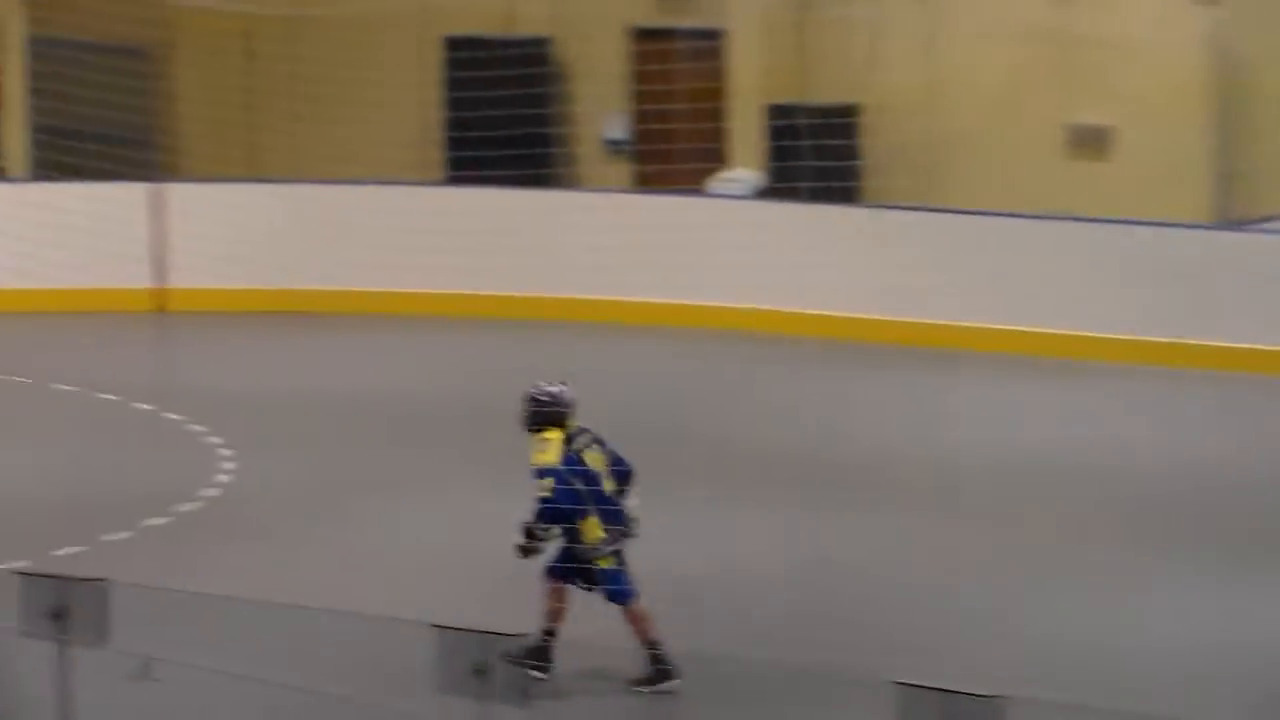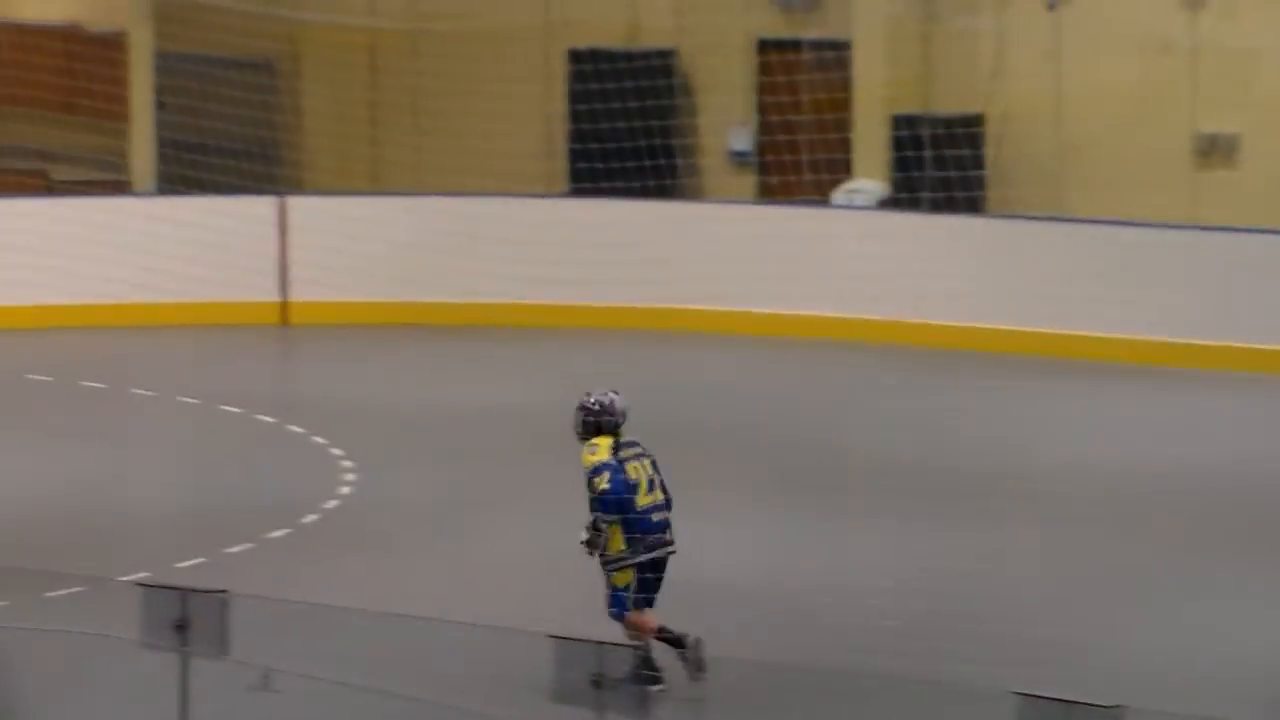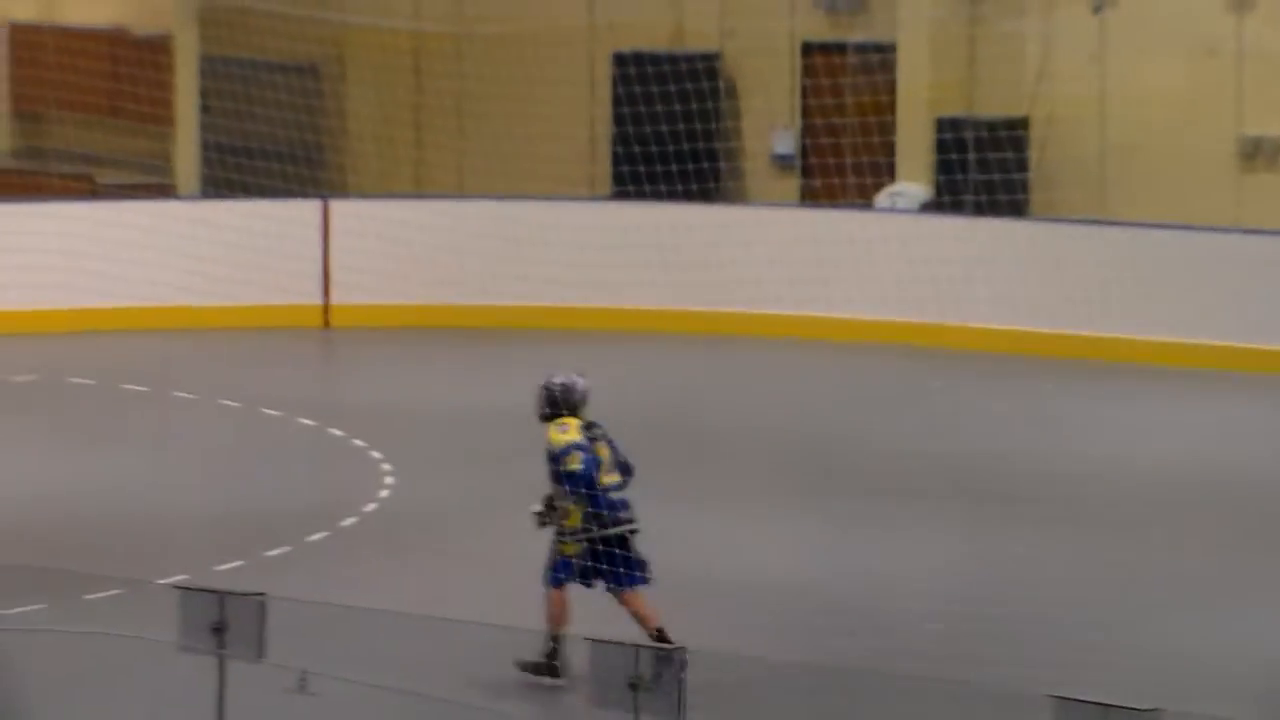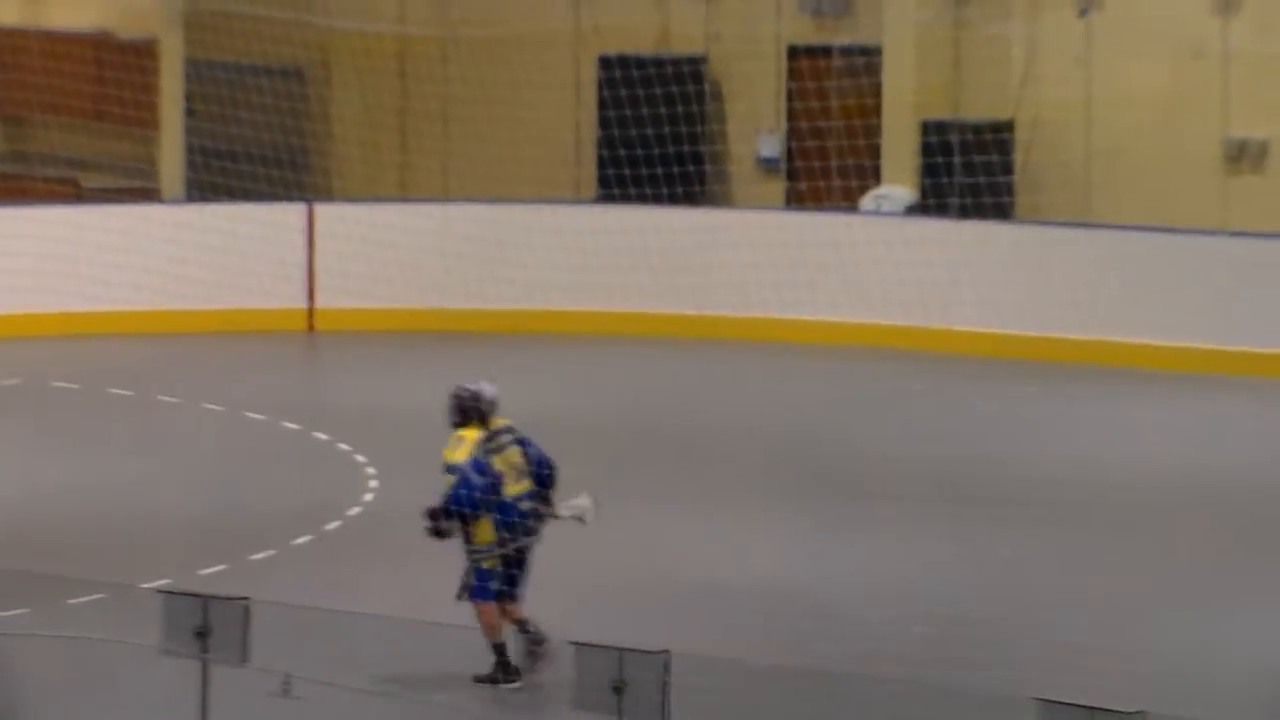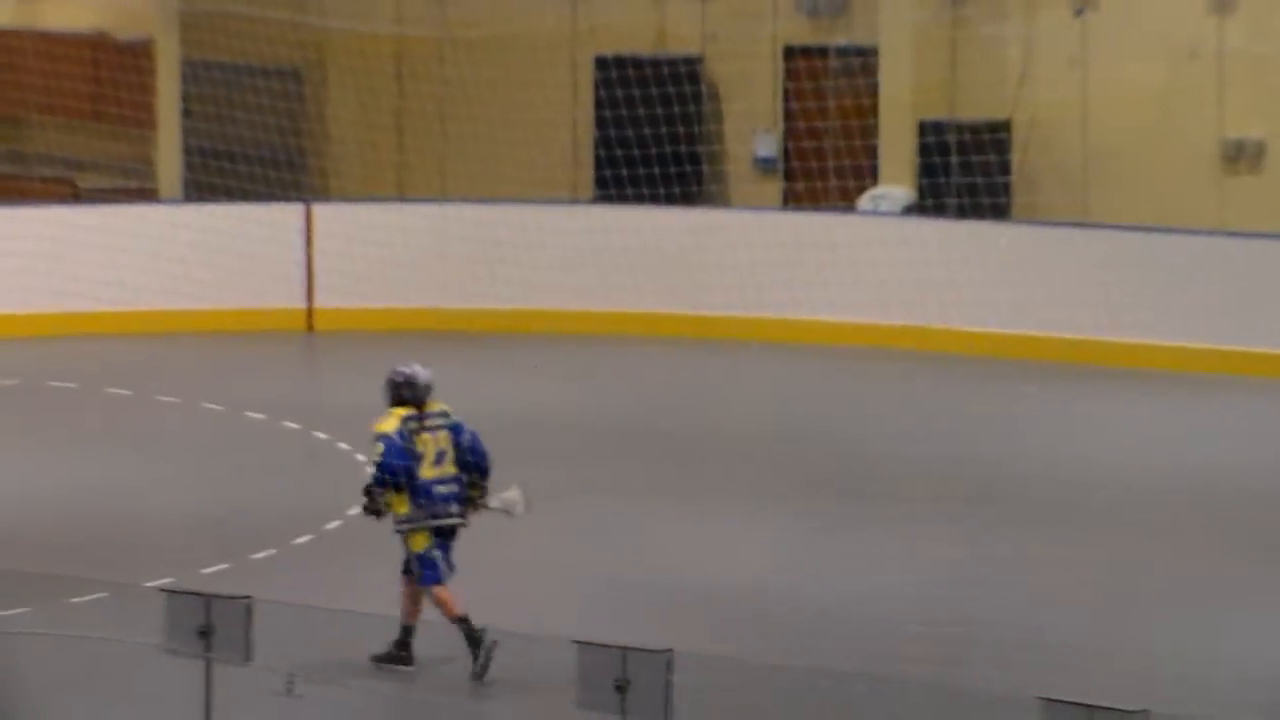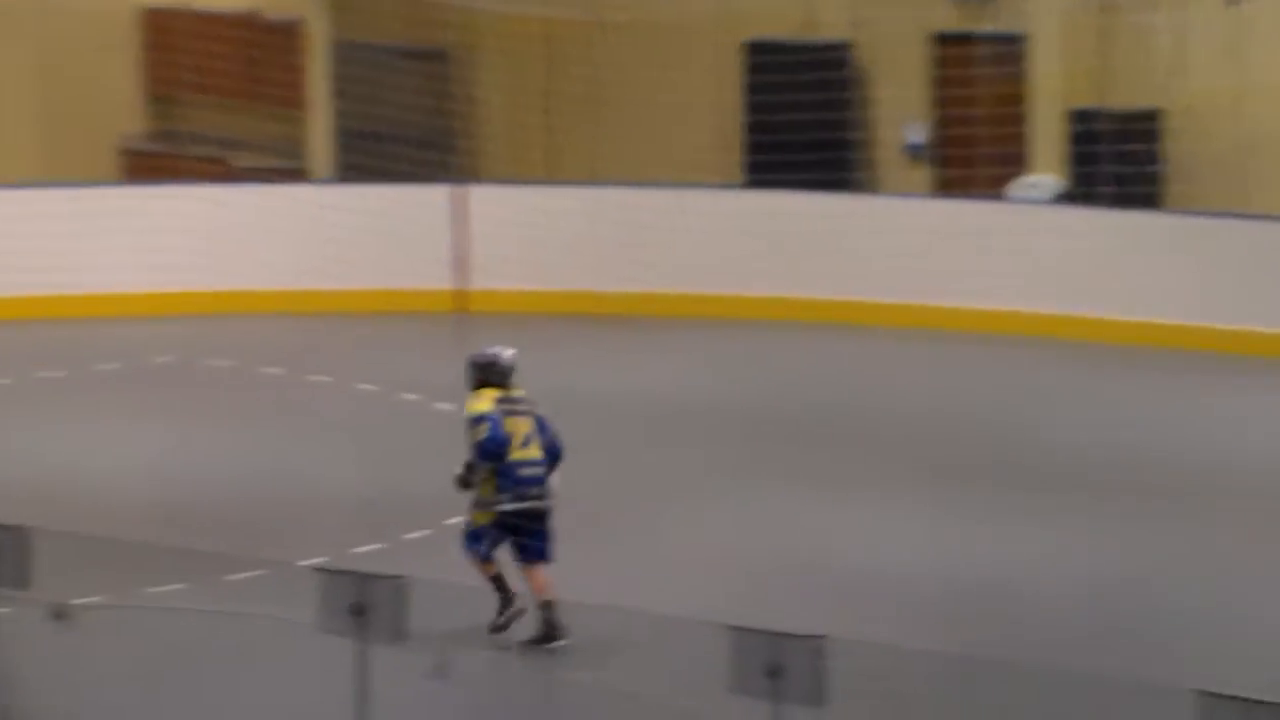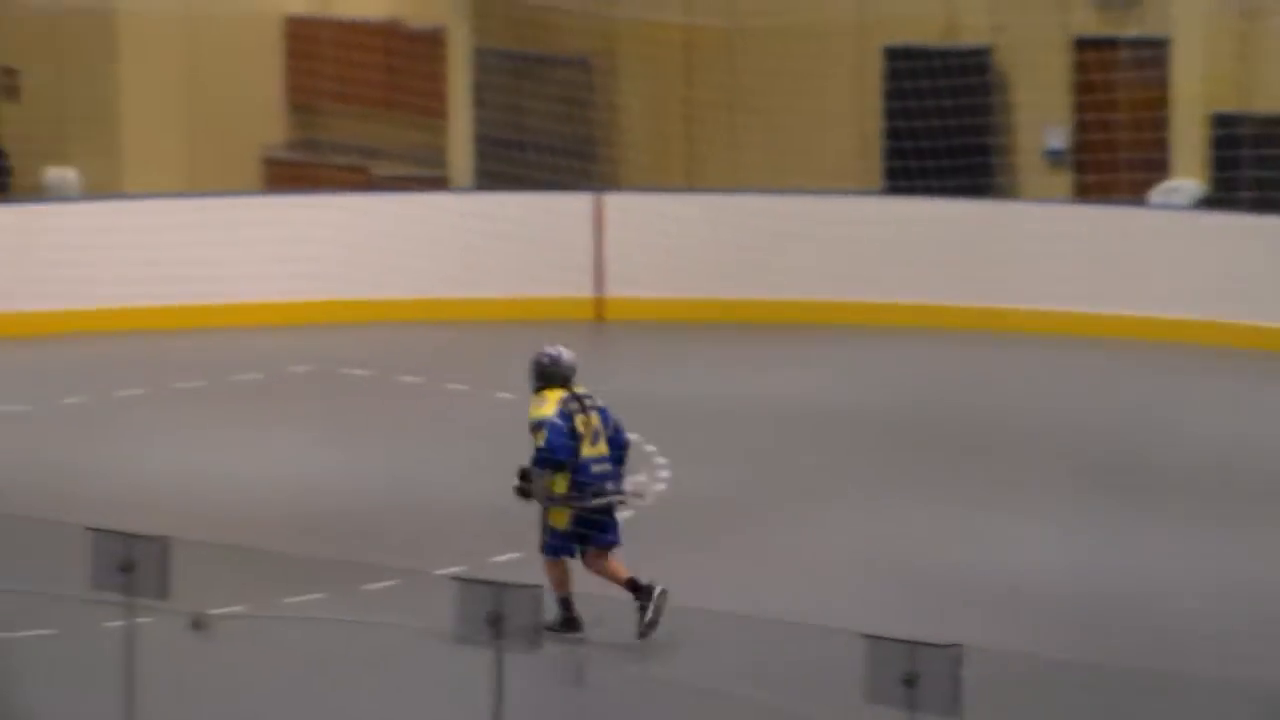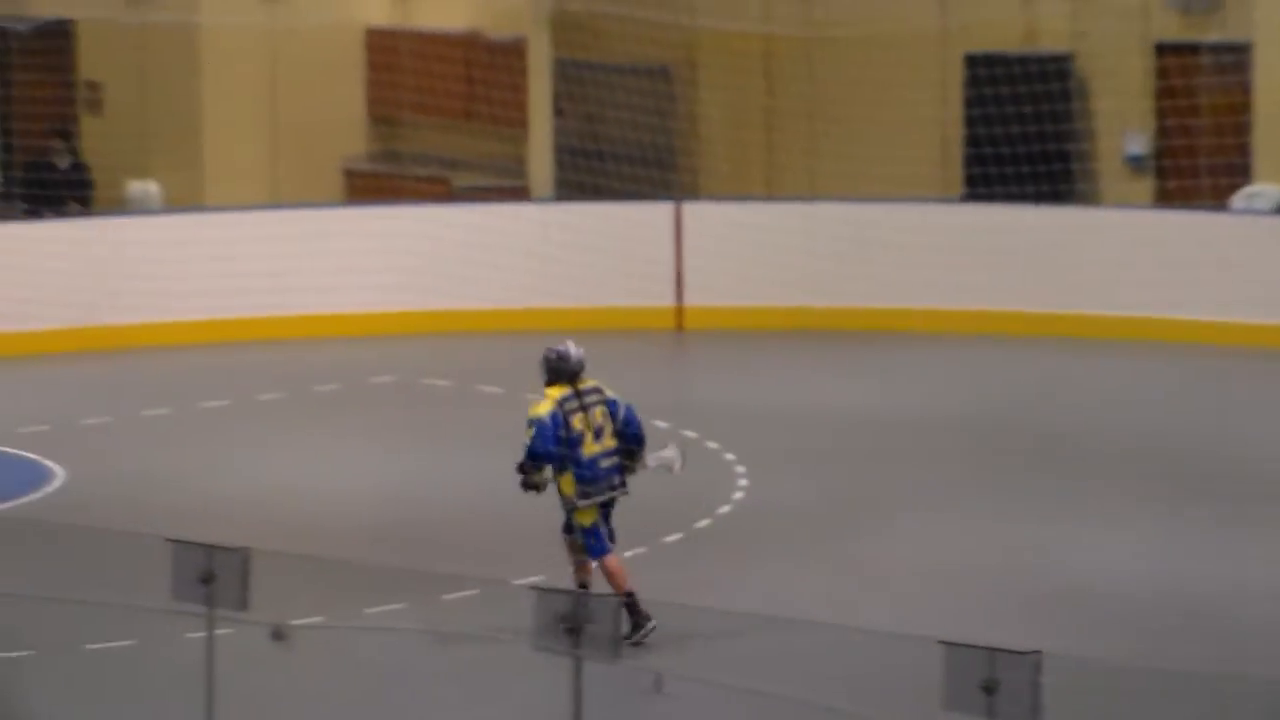
dt=0.2s
person 1, frame 1
left shoulder: (546, 449)
right shoulder: (582, 435)
left elbow: (555, 502)
right elbow: (622, 470)
left wrist: (533, 536)
right wrist: (611, 504)
left hip: (594, 534)
right hip: (606, 524)
left knee: (624, 599)
right knee: (555, 580)
left ankle: (661, 667)
right ankle: (542, 654)
person 1, frame 2
left shoulder: (597, 453)
right shoulder: (635, 448)
left elbow: (613, 497)
right elbow: (662, 497)
left wrist: (596, 532)
left hip: (627, 545)
right hip: (657, 538)
left knee: (624, 612)
right knee: (635, 606)
left ankle: (683, 644)
right ankle: (647, 668)
person 1, frame 3
left shoulder: (562, 433)
right shoulder: (592, 428)
left elbow: (582, 476)
right elbow: (623, 470)
left wrist: (554, 507)
left hip: (583, 524)
right hip: (616, 518)
left knee: (555, 584)
right knee: (624, 589)
left ankle: (552, 660)
right ankle: (664, 647)
person 1, frame 4
left shoulder: (462, 447)
right shoulder: (507, 431)
left elbow: (462, 496)
right elbow: (543, 468)
left wrist: (442, 522)
right wrist: (538, 506)
left hip: (491, 535)
right hip: (522, 527)
left knee: (483, 599)
right knee: (498, 596)
left ankle: (505, 668)
right ankle: (529, 633)
person 1, frame 5
left shoulder: (391, 424)
right shoulder: (445, 416)
left elbow: (390, 466)
right elbow: (476, 455)
left wrist: (377, 499)
right wrist: (473, 494)
left hip: (419, 515)
right hip: (450, 510)
left knee: (433, 582)
right knee: (412, 576)
left ankle: (475, 638)
right ankle: (403, 648)
person 1, frame 6
left shoulder: (481, 404)
right shoulder: (523, 402)
left elbow: (492, 443)
right elbow: (552, 450)
left wrist: (472, 474)
left hip: (501, 495)
right hip: (534, 494)
left knee: (475, 547)
right knee: (533, 562)
left ankle: (507, 598)
right ankle: (550, 627)
person 1, frame 7
left shoulder: (544, 407)
right shoulder: (586, 398)
left elbow: (553, 450)
right elbow: (618, 441)
left wrist: (531, 481)
right wrist: (609, 471)
left hip: (569, 494)
right hip: (602, 488)
left knee: (553, 553)
right knee: (596, 558)
left ankle: (568, 617)
right ankle: (644, 592)
person 1, frame 8
left shoulder: (547, 406)
right shoulder: (599, 391)
left elbow: (541, 447)
right elbow: (631, 427)
left wrist: (531, 477)
right wrist: (630, 462)
left hip: (581, 490)
right hip: (608, 481)
left knee: (602, 552)
right knee: (573, 537)
left ankle: (638, 616)
